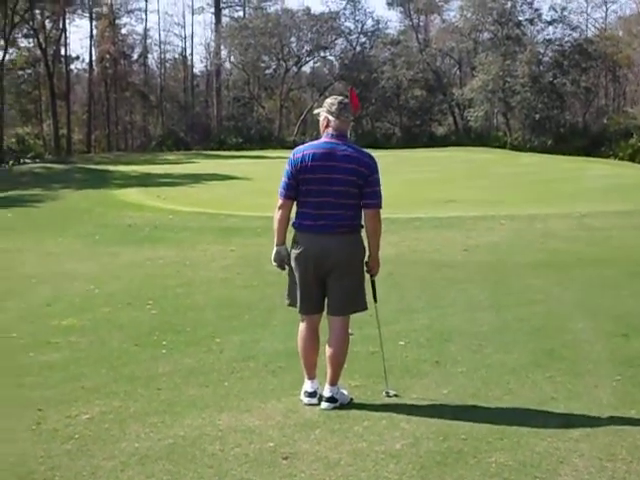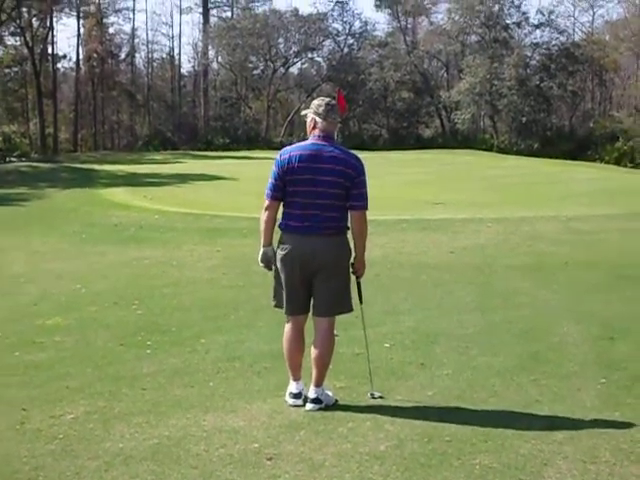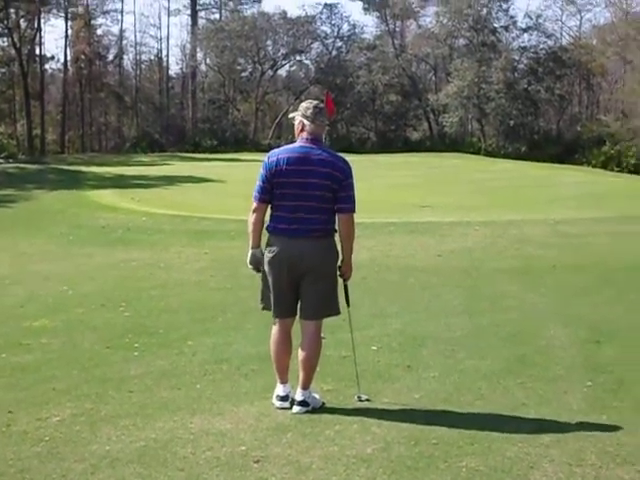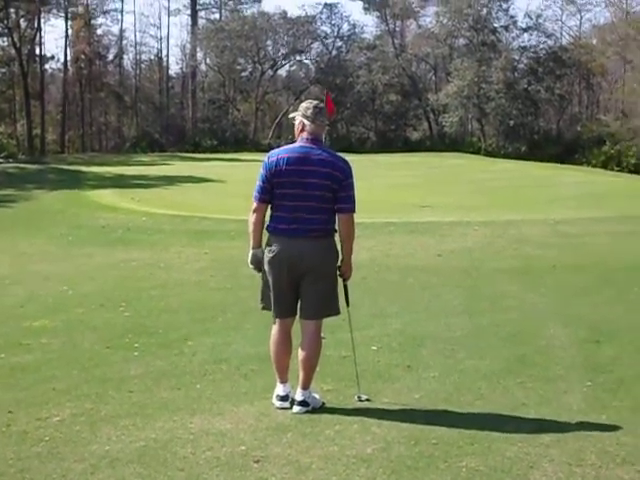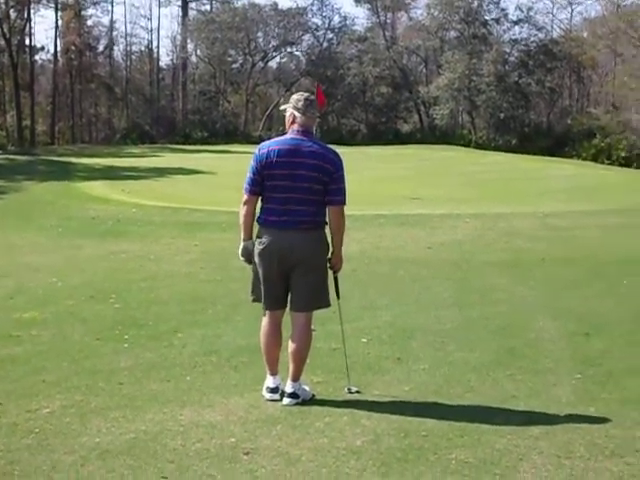
dt=0.1s
person 1, frame 1
left shoulder: (300, 154)
right shoulder: (365, 160)
left elbow: (283, 206)
right elbow: (372, 215)
left wrist: (279, 245)
right wrist: (374, 254)
left hip: (306, 244)
right hip: (346, 246)
left knee: (309, 319)
right knee: (339, 321)
left ankle: (310, 386)
right ankle: (332, 391)
person 1, frame 2
left shoulder: (287, 155)
right shoulder: (352, 162)
left elbow: (270, 207)
right elbow: (358, 216)
left wrist: (266, 246)
right wrist: (360, 256)
left hip: (292, 245)
right hip: (332, 248)
left knee: (294, 320)
right knee: (324, 322)
left ankle: (295, 387)
right ankle: (317, 392)
person 1, frame 3
left shoulder: (275, 158)
right shoulder: (339, 165)
left elbow: (258, 210)
right elbow: (345, 219)
left wrist: (254, 248)
right wrist: (347, 258)
left hip: (280, 248)
right hip: (319, 251)
left knee: (281, 323)
right knee: (312, 325)
left ankle: (282, 390)
right ankle: (303, 395)
person 1, frame 4
left shoulder: (274, 158)
right shoulder: (339, 165)
left elbow: (258, 209)
right elbow: (345, 219)
left wrist: (255, 248)
right wrist: (346, 258)
left hip: (280, 248)
right hip: (319, 251)
left knee: (281, 322)
right knee: (312, 325)
left ankle: (282, 390)
right ankle: (303, 395)
person 1, frame 5
left shoulder: (265, 150)
right shoulder: (330, 157)
left elbow: (248, 202)
right elbow: (336, 212)
left wrist: (246, 240)
right wrist: (337, 250)
left hip: (270, 240)
right hip: (309, 243)
left knee: (271, 314)
right knee: (302, 318)
left ankle: (272, 382)
right ankle: (293, 387)
